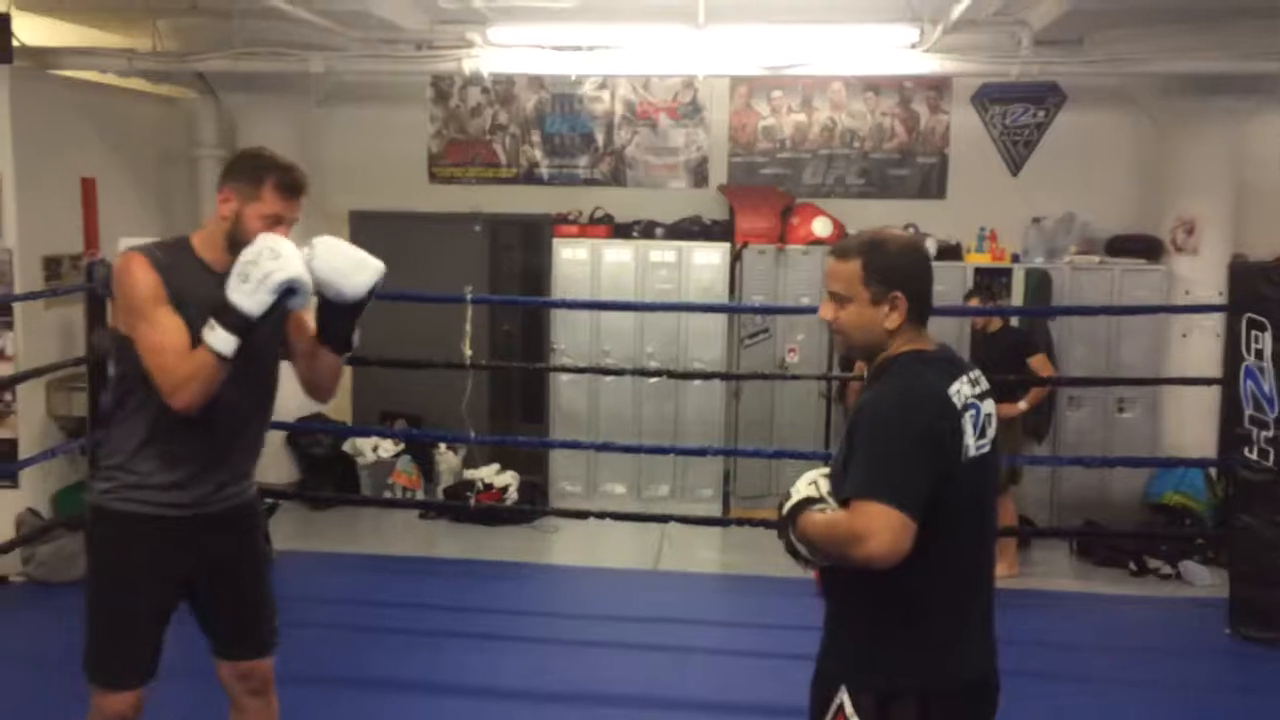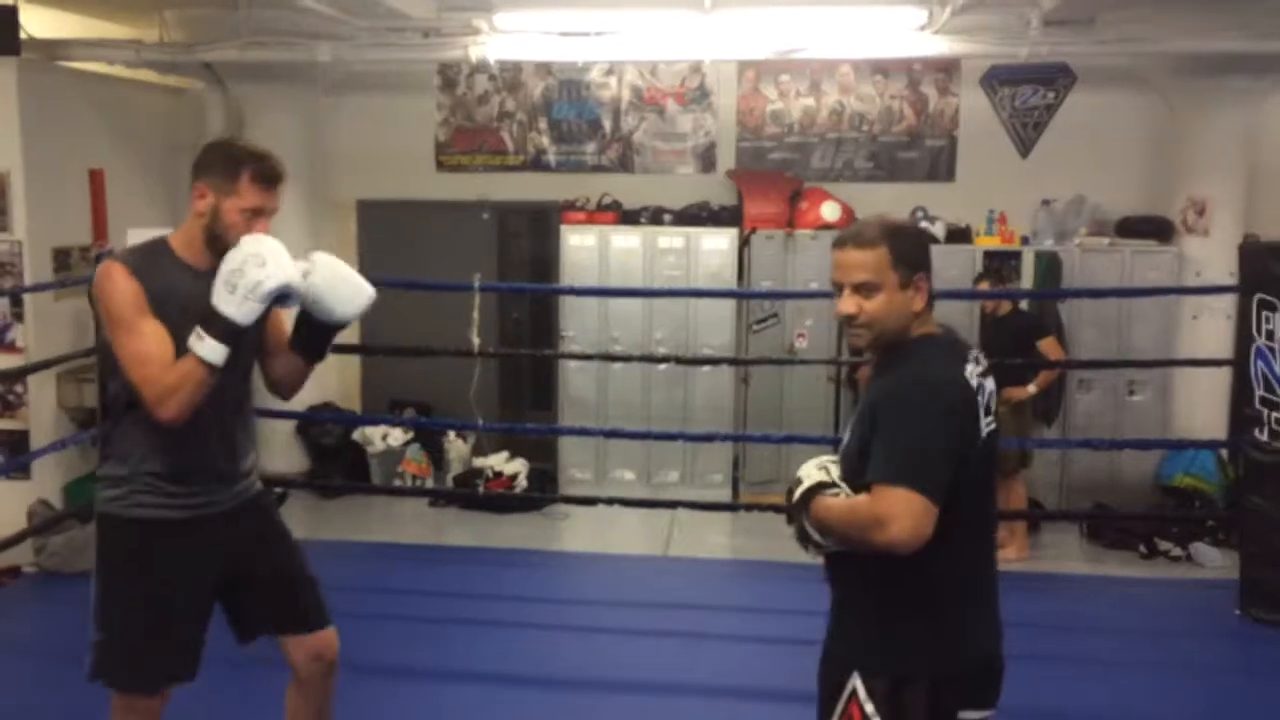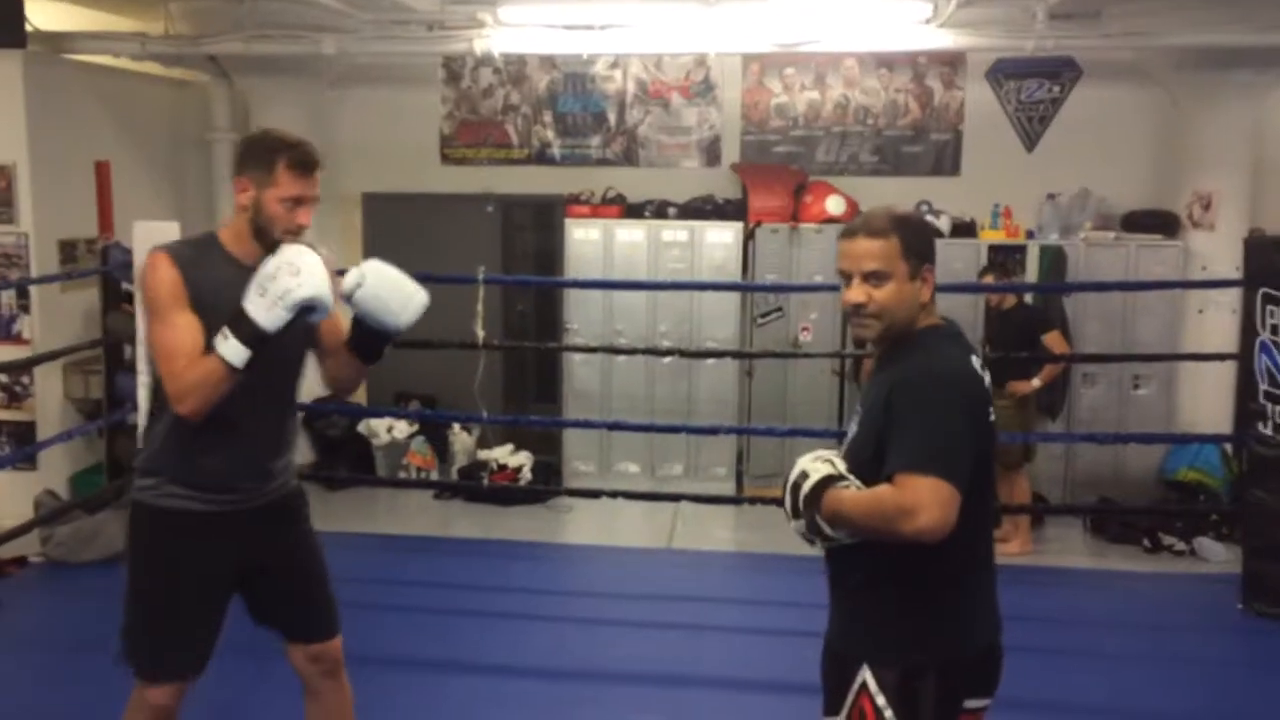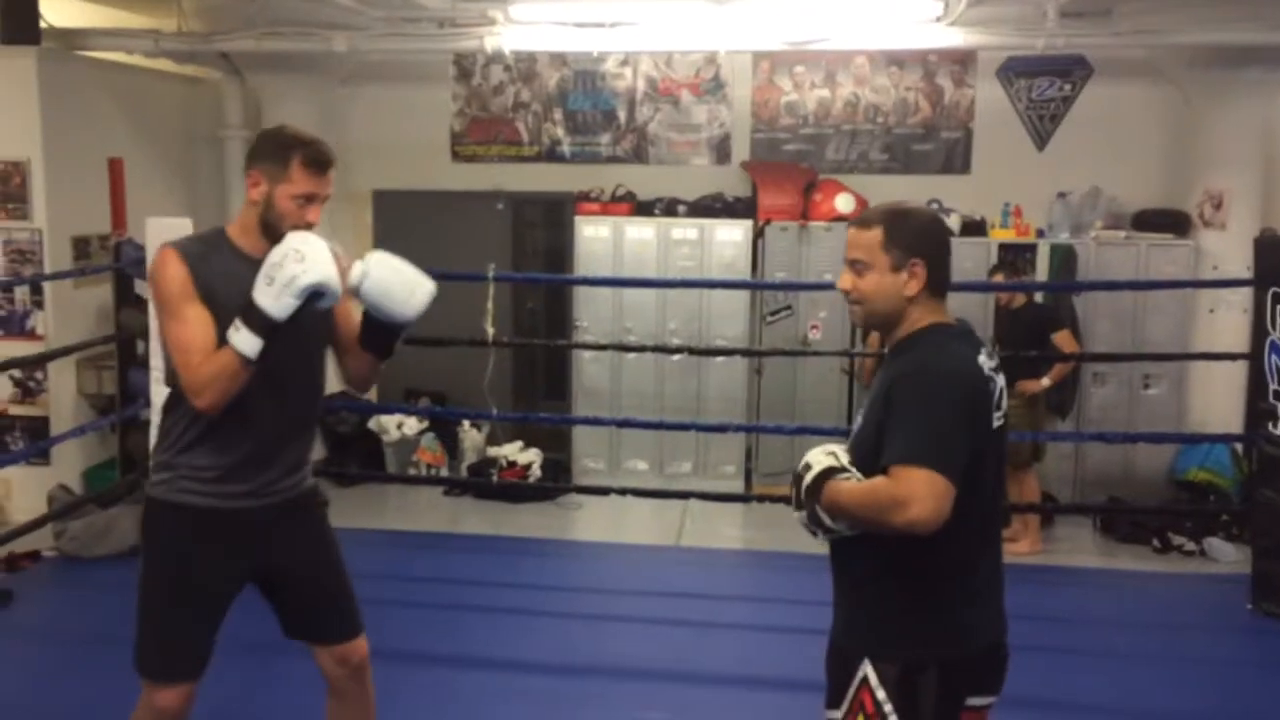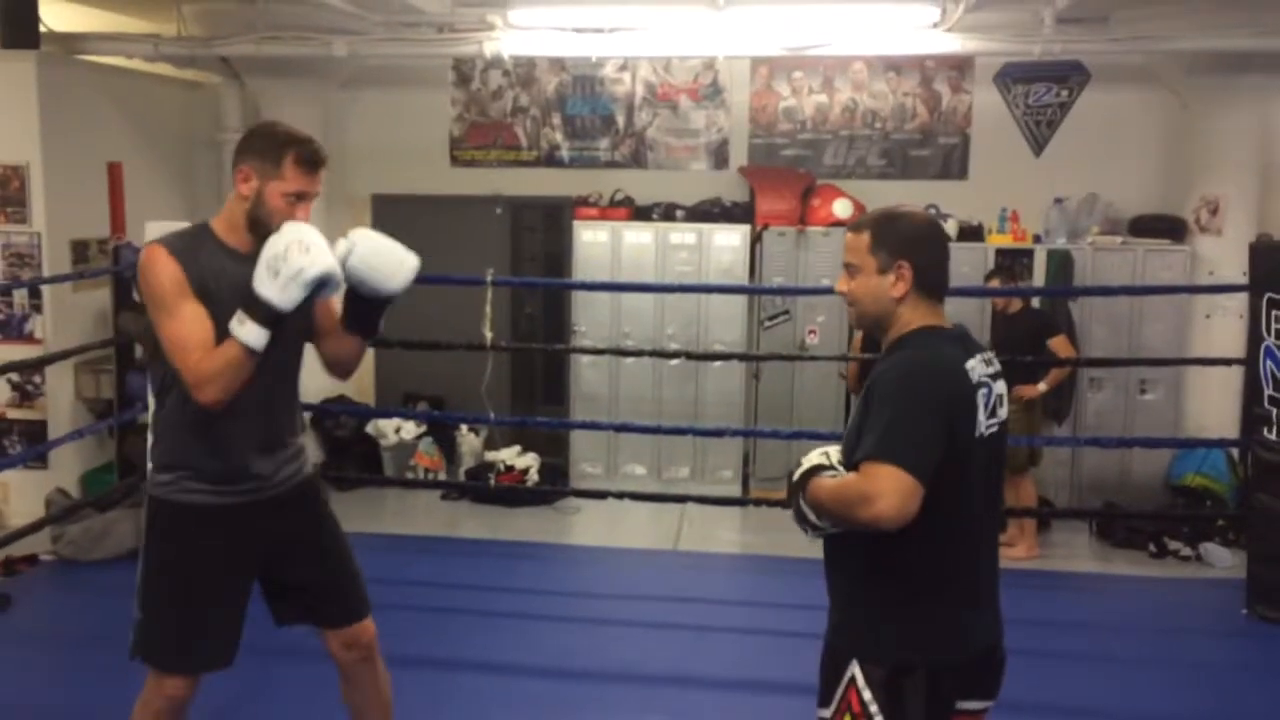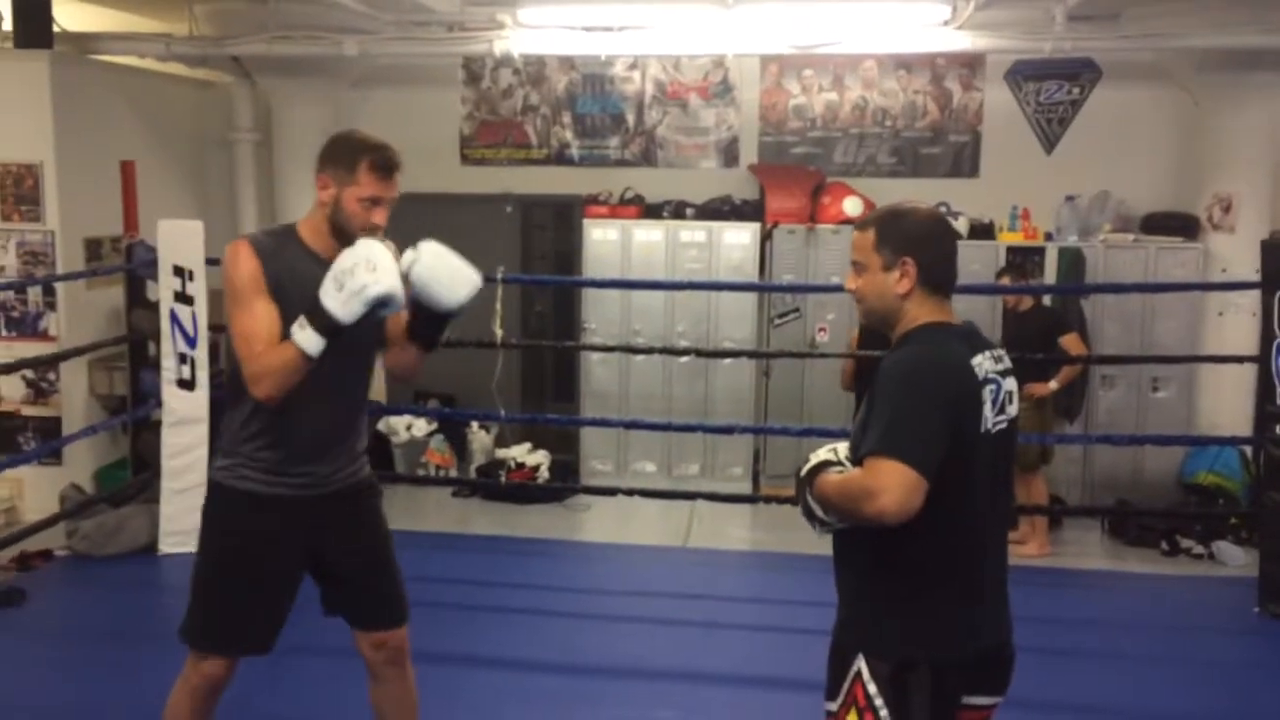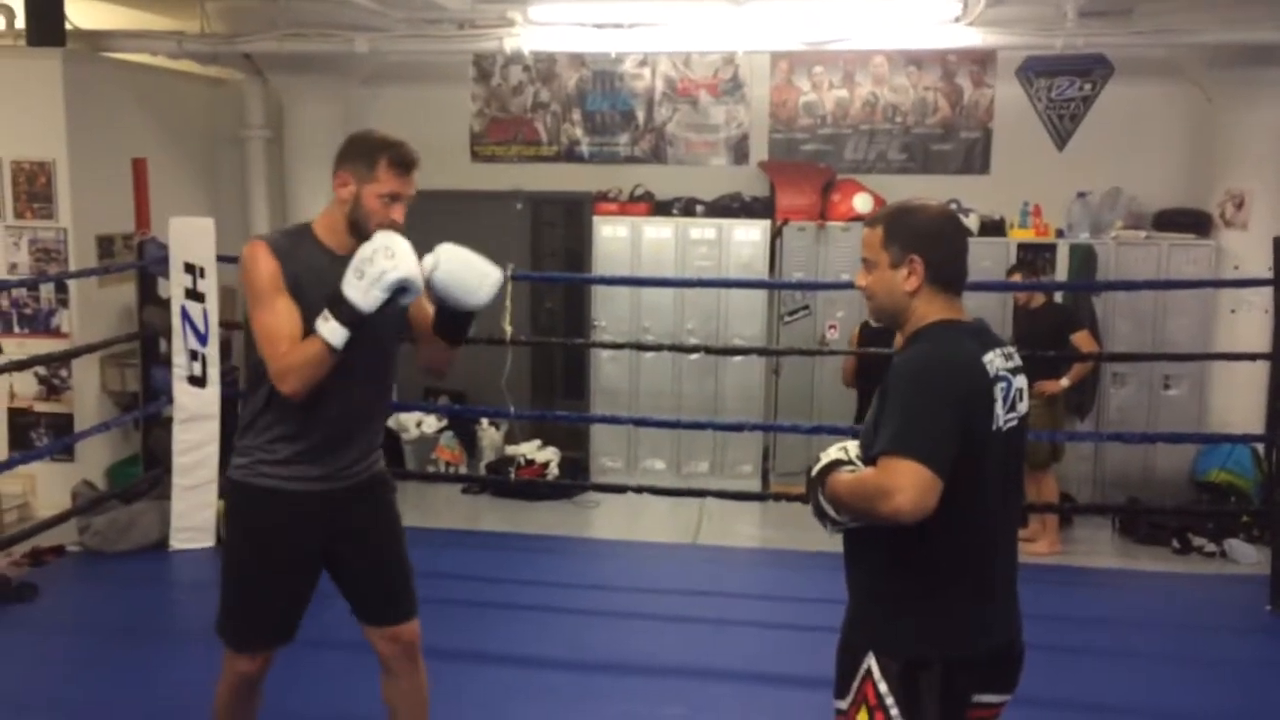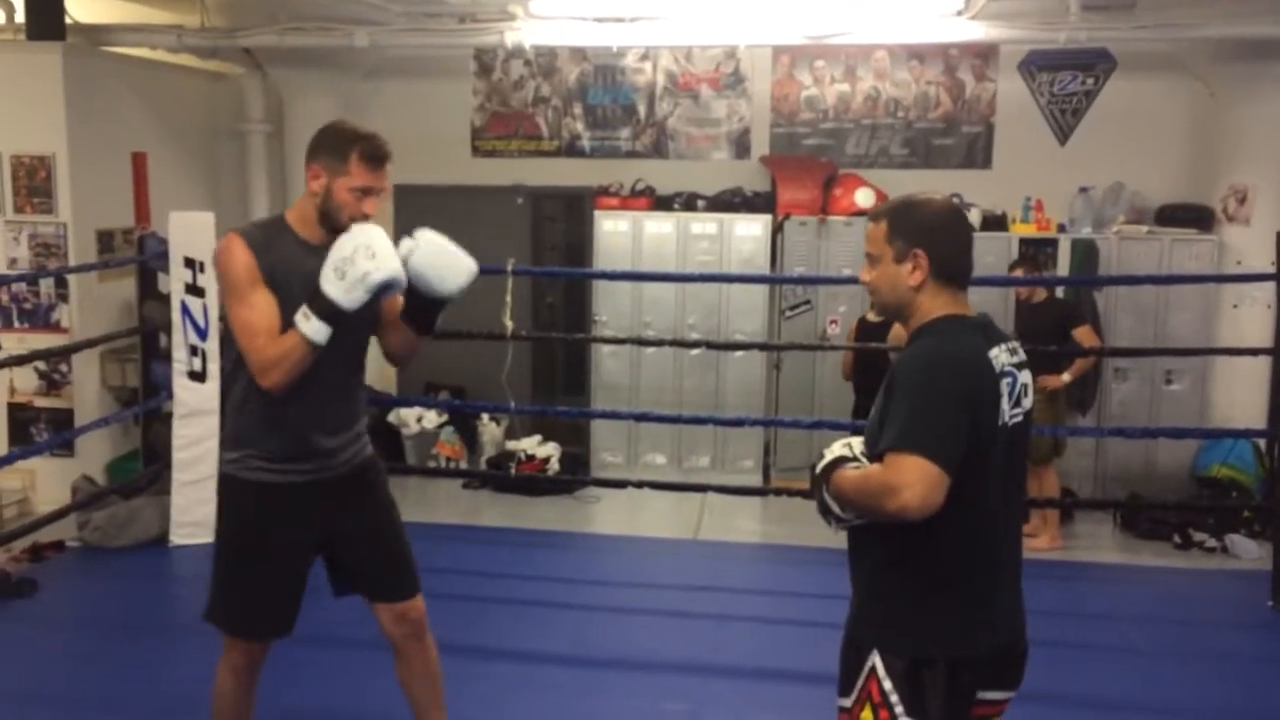
dt=0.3s
person 1, frame 1
left shoulder: (272, 276)
right shoulder: (144, 271)
left elbow: (320, 387)
right elbow: (182, 392)
left wrist: (338, 313)
right wrist: (238, 310)
left hip: (227, 508)
right hip: (138, 512)
person 1, frame 2
left shoulder: (255, 273)
right shoulder: (125, 278)
left elbow: (281, 382)
right elbow: (168, 403)
left wrist: (317, 327)
right wrist: (226, 318)
left hip: (237, 502)
right hip: (148, 518)
left knee: (318, 652)
person 1, frame 3
left shoulder: (307, 269)
right shoulder: (171, 269)
left elbow: (342, 381)
right elbow: (186, 398)
left wrist: (372, 331)
right wrist: (252, 322)
left hip: (268, 498)
right hip: (179, 508)
left knee: (323, 657)
person 1, frame 4
left shoulder: (324, 266)
right shoulder: (181, 264)
left elbow: (360, 378)
right elbow: (205, 392)
left wrist: (386, 324)
right wrist: (263, 313)
left hip: (286, 498)
right hip: (194, 506)
left knee: (349, 659)
person 1, frame 5
left shoulder: (298, 258)
right shoulder: (168, 261)
left elbow: (340, 361)
right elbow: (208, 385)
left wrist: (368, 301)
right wrist: (266, 304)
left hip: (285, 486)
right hip: (196, 501)
left knee: (357, 640)
person 1, frame 6
left shoulder: (376, 264)
right shoulder: (253, 257)
left elbow: (401, 369)
right elbow: (264, 382)
left wrist: (429, 316)
right wrist: (328, 313)
left hip: (343, 486)
right hip: (254, 491)
left knee: (389, 645)
right knee: (210, 665)
person 1, frame 7
left shoulder: (393, 258)
right shoulder: (270, 257)
left elbow: (435, 360)
right elbow: (289, 377)
left wrist: (456, 312)
right wrist: (352, 305)
left hip: (358, 481)
right hip: (272, 488)
left knee: (401, 641)
right knee: (248, 659)
person 1, frame 8
left shoulder: (365, 250)
right shoulder: (245, 251)
left elbow: (397, 350)
right elbow: (270, 371)
left wrist: (423, 299)
right wrist: (331, 300)
left hip: (349, 467)
right hip: (264, 479)
left knee: (408, 618)
right knee: (246, 646)
person 2, frame 1
left shoulder: (897, 404)
right shoulder: (959, 377)
left elbow: (876, 540)
left wrist: (802, 519)
right wrist: (839, 503)
left hip: (891, 673)
person 2, frame 2
left shoulder: (914, 387)
right shoulder: (953, 360)
left elbow: (897, 524)
left wrist: (813, 503)
right wrist: (846, 485)
left hip: (900, 656)
person 2, frame 3
left shoulder: (929, 378)
right shoulder: (923, 356)
left elbow: (923, 512)
left wrist: (823, 499)
right wrist: (846, 479)
left hip: (903, 649)
person 2, frame 4
left shoulder: (928, 373)
right shoulder: (954, 351)
left elbow: (916, 504)
left wrist: (824, 490)
right wrist: (852, 474)
left hip: (907, 645)
person 2, frame 5
left shoulder: (911, 374)
right shoulder: (970, 358)
left elbow: (885, 502)
left wrist: (812, 487)
right wrist: (845, 477)
left hip: (898, 647)
person 2, frame 6
left shoulder: (915, 370)
right shoulder: (983, 356)
left elbow: (888, 497)
left wrist: (819, 482)
right wrist: (852, 474)
left hip: (904, 643)
person 2, frame 7
left shoulder: (927, 367)
right shoulder: (992, 352)
left elbow: (902, 496)
left wrist: (833, 483)
right wrist: (866, 469)
left hip: (914, 641)
person 2, frame 8
left shoulder: (932, 362)
right shoulder: (996, 347)
left elbow: (909, 493)
left wrist: (838, 480)
right wrist: (872, 466)
left hip: (918, 638)
person 3, frame 1
left shoulder: (1016, 337)
right shoulder: (978, 339)
left elbow: (1048, 376)
left wrist: (1021, 405)
left hip: (1003, 421)
left knee: (1003, 490)
left ankle: (1010, 560)
right ankle: (994, 548)
person 3, frame 2
left shoulder: (1026, 321)
right shoulder: (988, 322)
left elbow: (1058, 358)
left wrist: (1030, 388)
left hip: (1012, 405)
left knee: (1013, 473)
right knee: (996, 471)
left ankle: (1020, 543)
right ankle: (1004, 531)
person 3, frame 3
left shoulder: (1030, 315)
right shoulder: (992, 315)
left elbow: (1062, 353)
left wrist: (1035, 382)
left hip: (1016, 399)
right hip: (993, 397)
left knee: (1016, 467)
right knee: (1000, 465)
left ankle: (1023, 537)
right ankle: (1007, 525)
person 3, frame 4
left shoulder: (1041, 313)
right shoulder: (1002, 314)
left elbow: (1072, 352)
left wrist: (1044, 381)
left hip: (1025, 398)
left knee: (1025, 466)
right knee: (1009, 464)
left ankle: (1033, 536)
right ankle: (1017, 524)
person 3, frame 5
left shoulder: (1036, 318)
right shoulder: (998, 319)
left elbow: (1069, 357)
left wrist: (1041, 387)
left hip: (1022, 403)
left knee: (1021, 471)
right knee: (1005, 469)
left ankle: (1029, 541)
right ankle: (1013, 530)
person 3, frame 6
left shoulder: (1048, 316)
right shoulder: (1009, 317)
left elbow: (1080, 354)
left wrist: (1052, 385)
left hip: (1033, 401)
left knee: (1033, 469)
right knee: (1017, 466)
left ankle: (1041, 539)
right ankle: (1024, 527)
person 3, frame 7
left shoulder: (1059, 313)
right shoulder: (1020, 313)
left elbow: (1091, 352)
left wrist: (1064, 382)
left hip: (1044, 399)
left knee: (1043, 467)
right knee: (1027, 465)
left ankle: (1052, 537)
right ankle: (1035, 525)
person 3, frame 8
left shoulder: (1061, 308)
right shoulder: (1022, 308)
left elbow: (1093, 347)
left wrist: (1065, 377)
left hip: (1046, 393)
left knee: (1044, 461)
right knee: (1028, 460)
left ankle: (1052, 532)
right ankle: (1036, 520)
